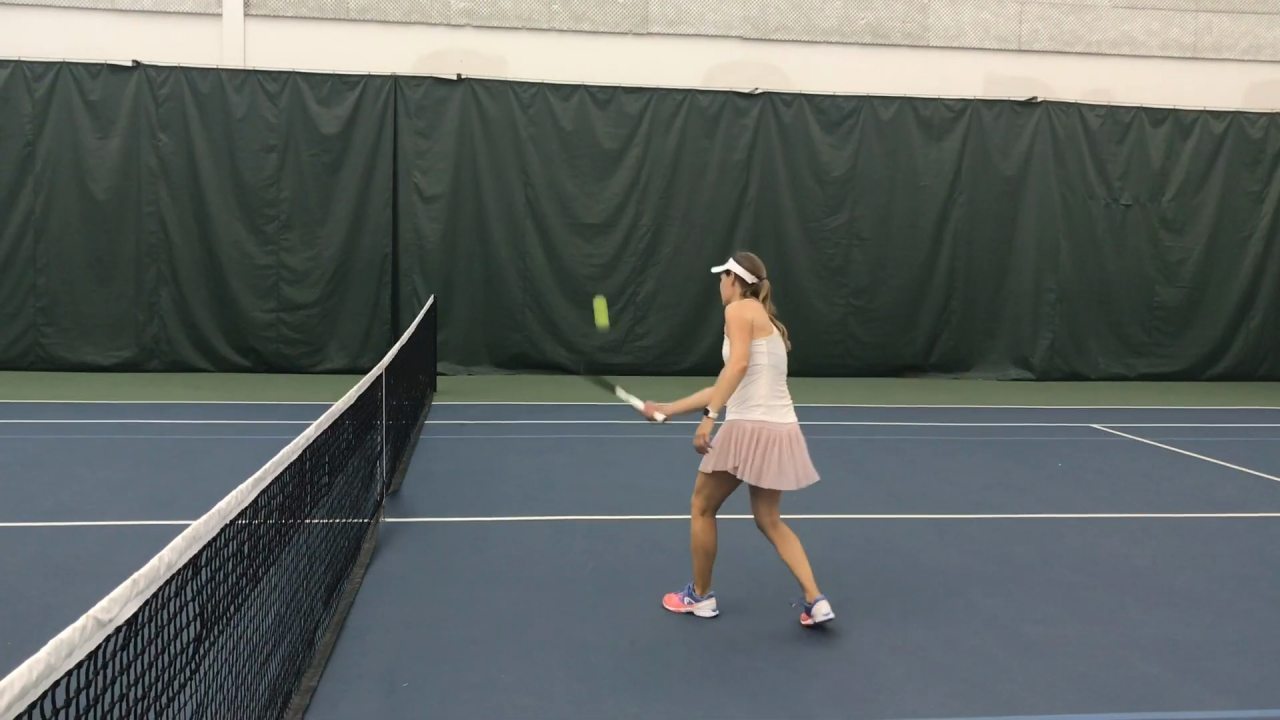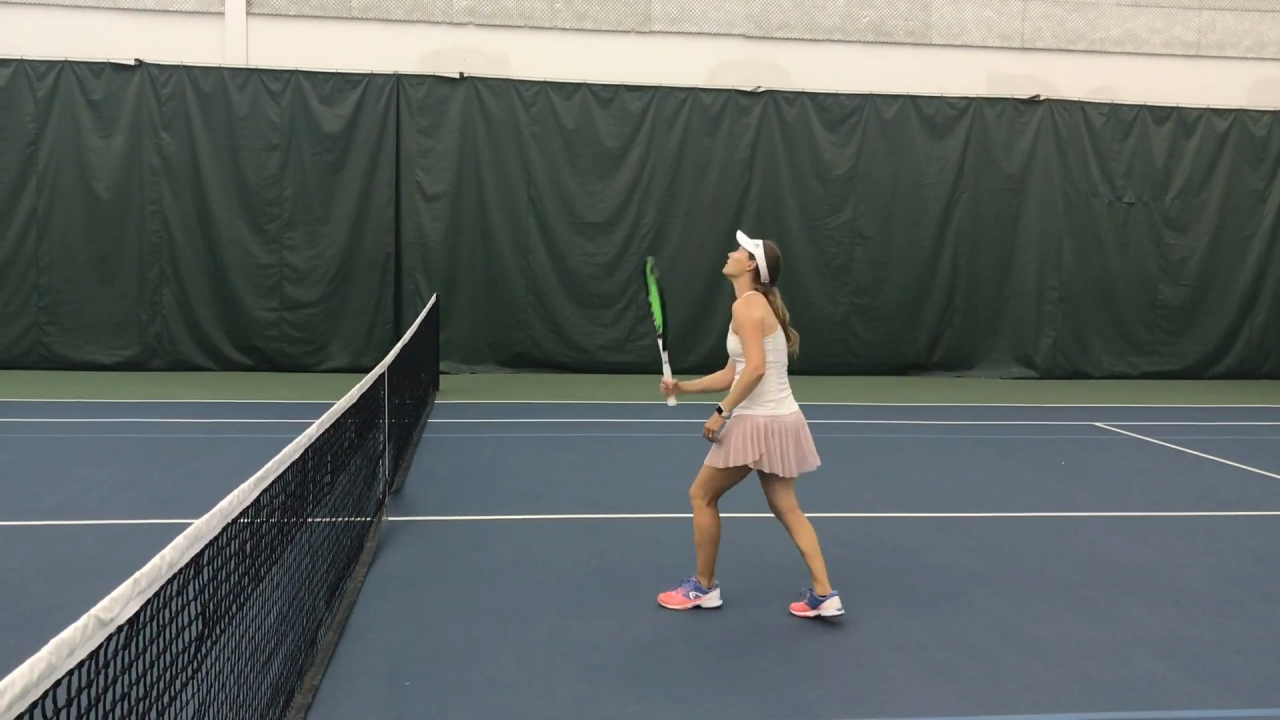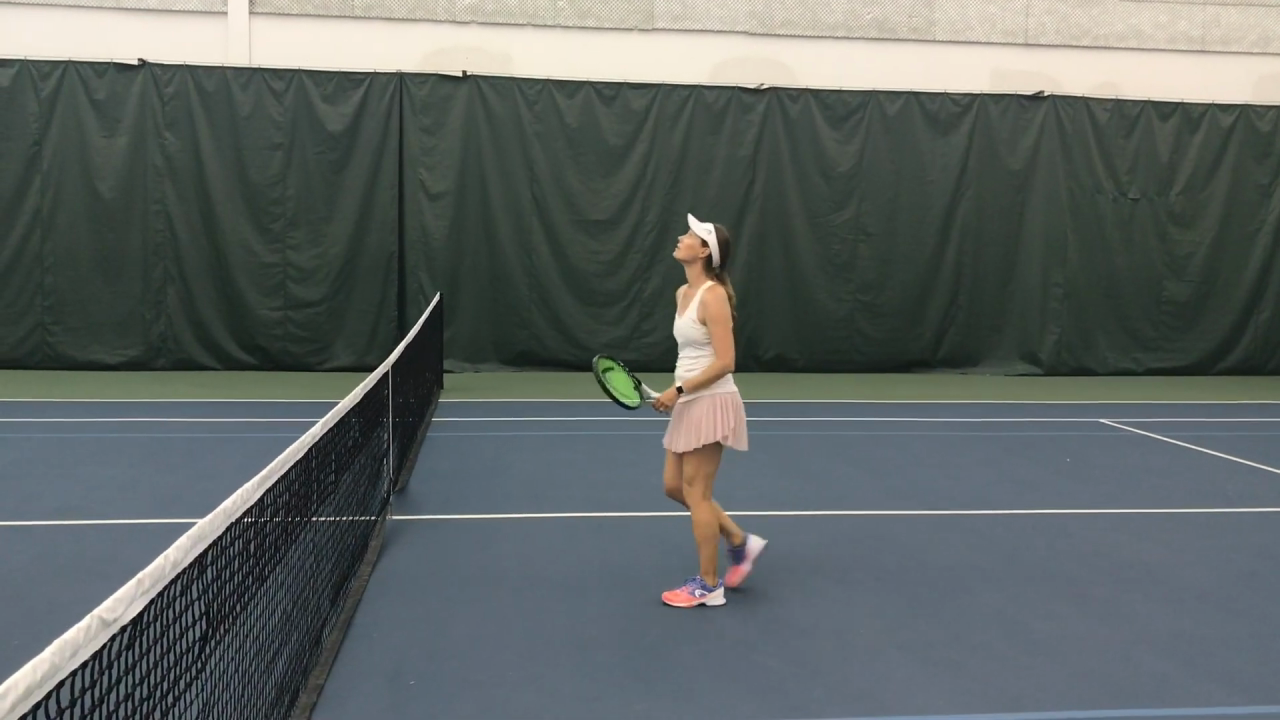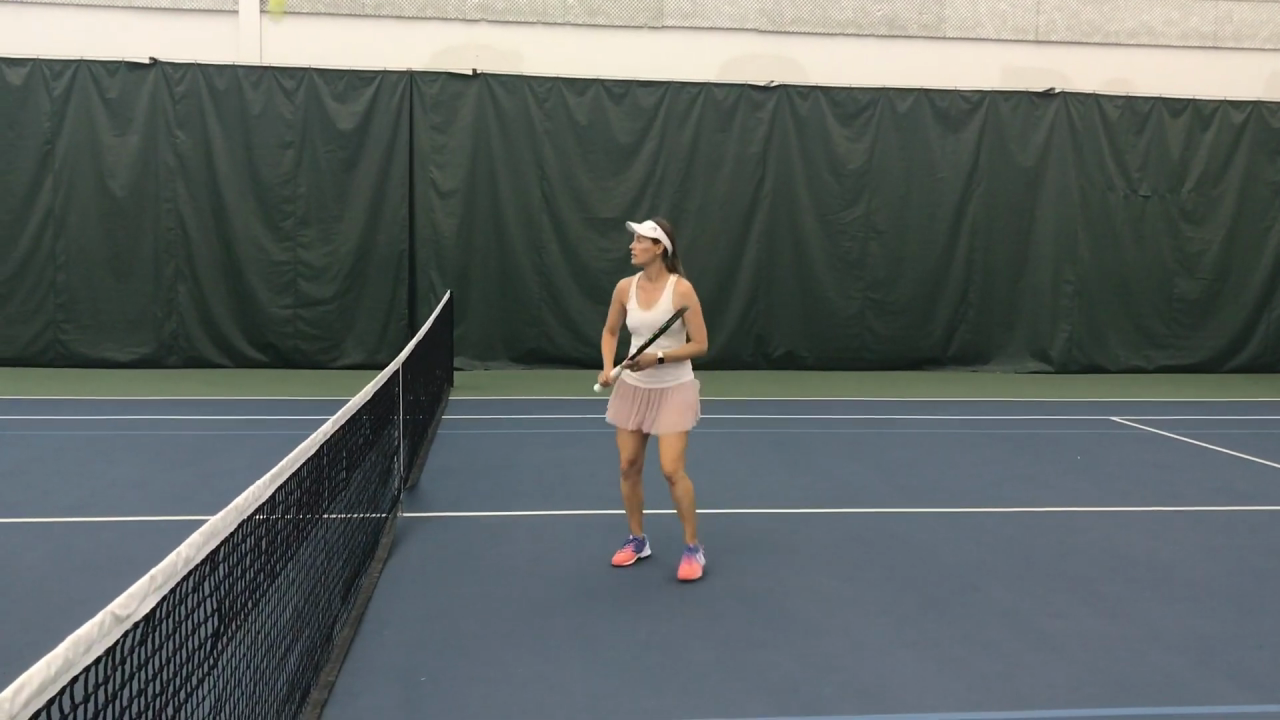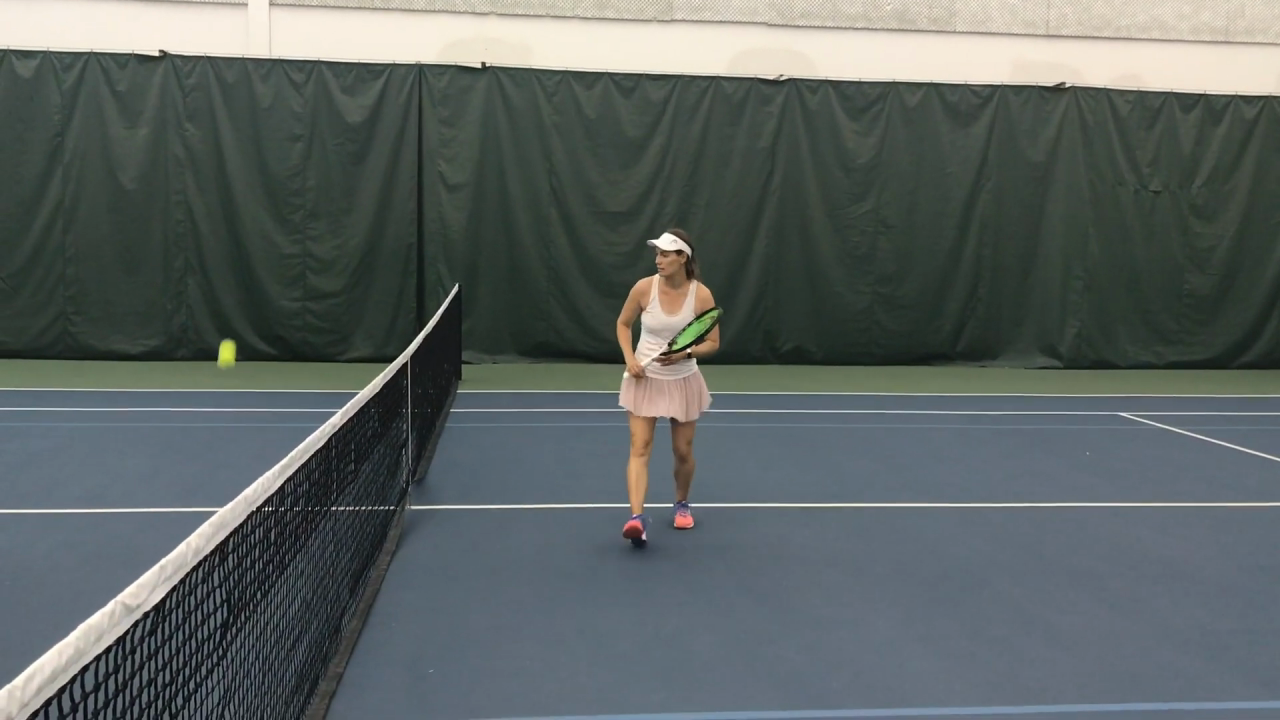
dt=0.5s
person 1, frame 1
left shoulder: (740, 310)
right shoulder: (765, 320)
left elbow: (739, 365)
right elbow: (720, 389)
left wrist: (709, 419)
right wrist: (666, 409)
left hip: (751, 429)
right hip: (781, 430)
left knee: (701, 507)
right knee: (770, 521)
left ankle: (700, 596)
right ankle: (816, 600)
person 1, frame 2
left shoulder: (746, 304)
right shoulder: (758, 306)
left elbow: (756, 369)
right elbow: (732, 375)
left wrist: (721, 413)
right wrist: (682, 385)
left hip: (759, 423)
right hip: (782, 421)
left knee: (702, 496)
right knee: (786, 508)
left ankle: (704, 587)
right ankle: (824, 595)
person 1, frame 3
left shoulder: (712, 295)
right shoulder: (683, 294)
left elbow: (725, 362)
left wrist: (678, 391)
right wrist: (675, 391)
left hip: (711, 403)
right hip: (689, 404)
left knee: (696, 494)
right knee: (675, 487)
left ankle: (707, 585)
right ankle: (741, 542)
person 1, frame 4
left shoulder: (681, 289)
right shoulder: (625, 288)
left elbow: (700, 345)
right elbow: (610, 333)
left wrist: (658, 357)
right wrist: (608, 368)
left hip: (674, 389)
right hip: (633, 388)
left knee: (673, 471)
right knee: (628, 467)
left ankle: (693, 547)
right ankle: (637, 540)
person 1, frame 5
left shoulder: (702, 295)
right shoulder: (644, 288)
left elbow: (713, 343)
right elbow: (623, 324)
left wrist: (687, 354)
right wrist: (630, 360)
left hip: (682, 380)
right hip: (645, 379)
left knee: (683, 451)
right knee: (640, 448)
left ankle: (681, 505)
right ankle: (637, 519)
